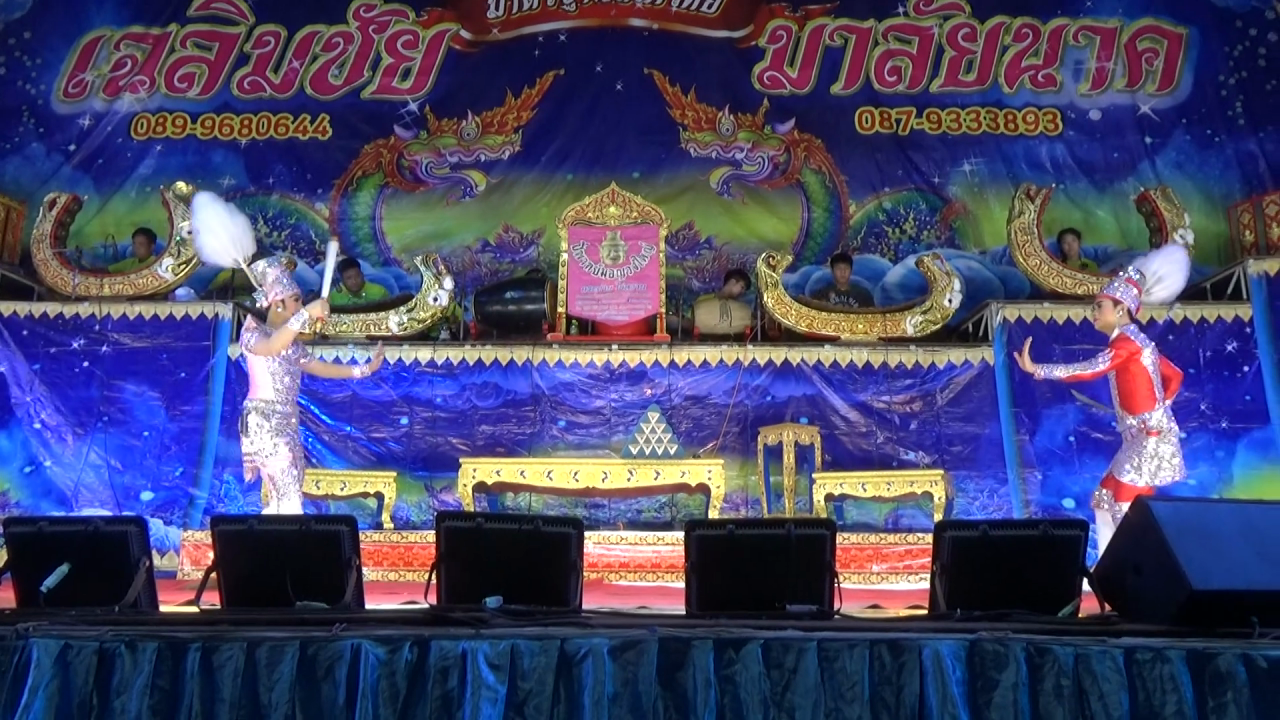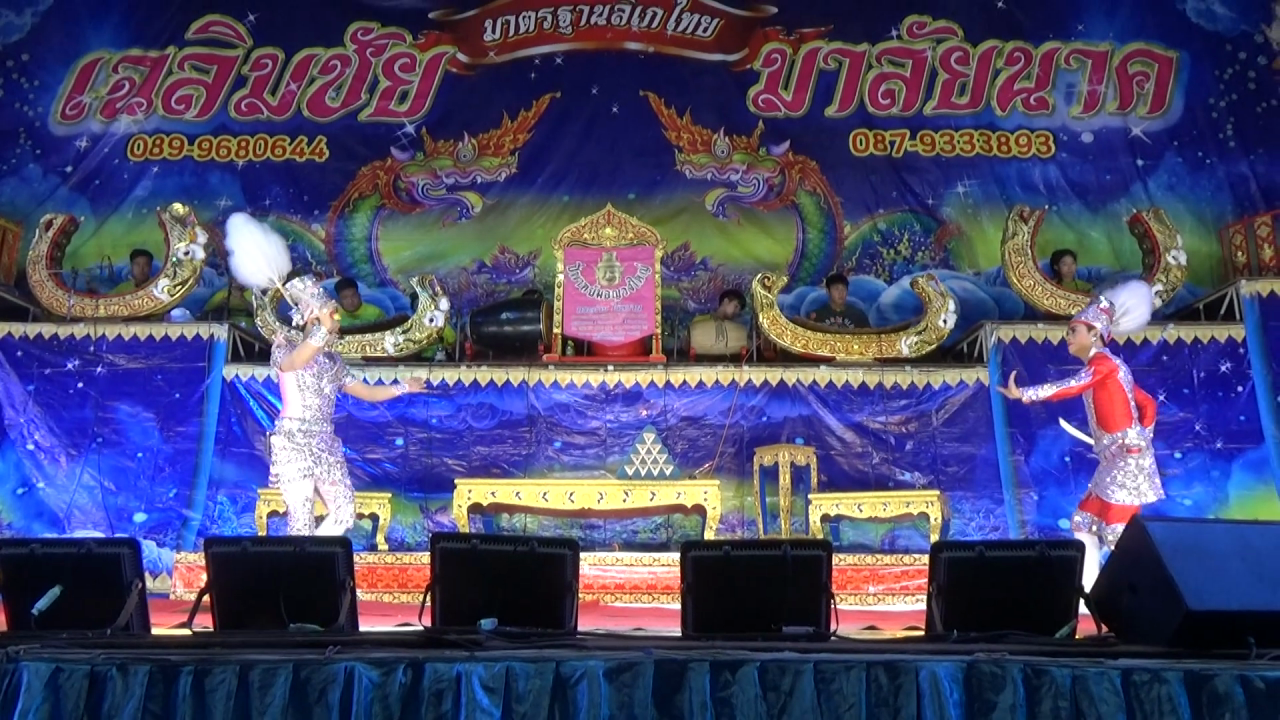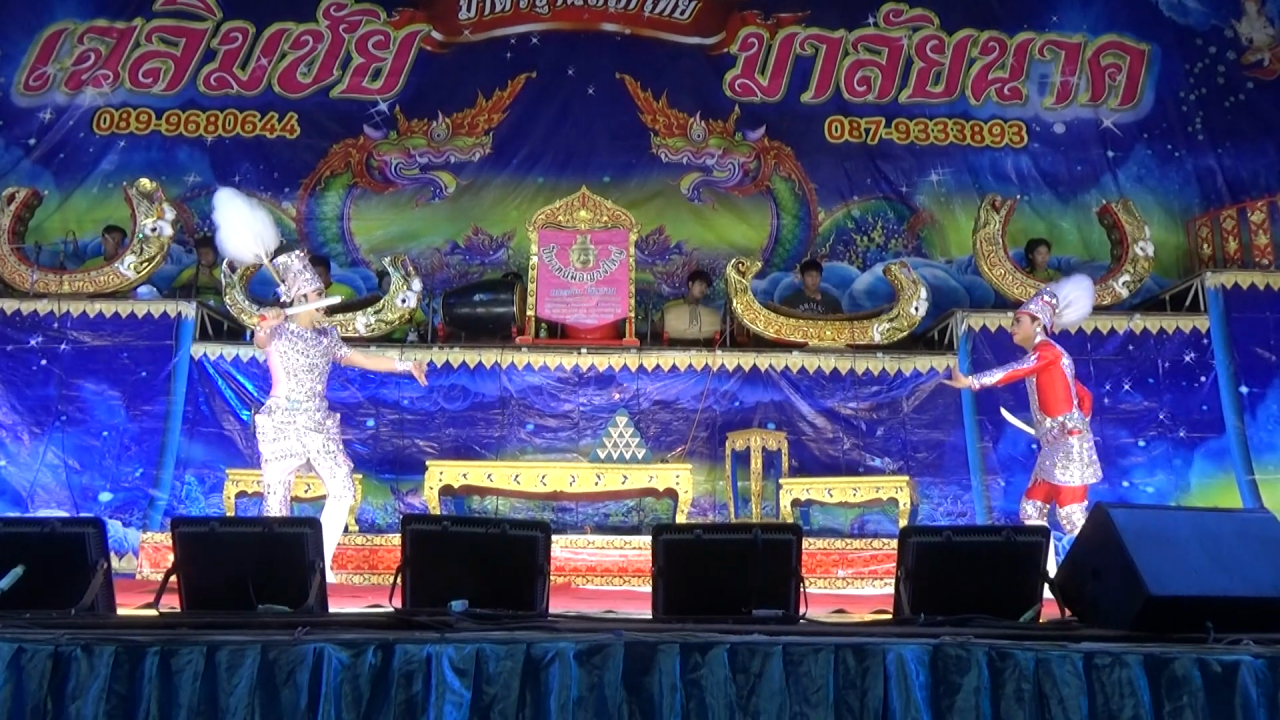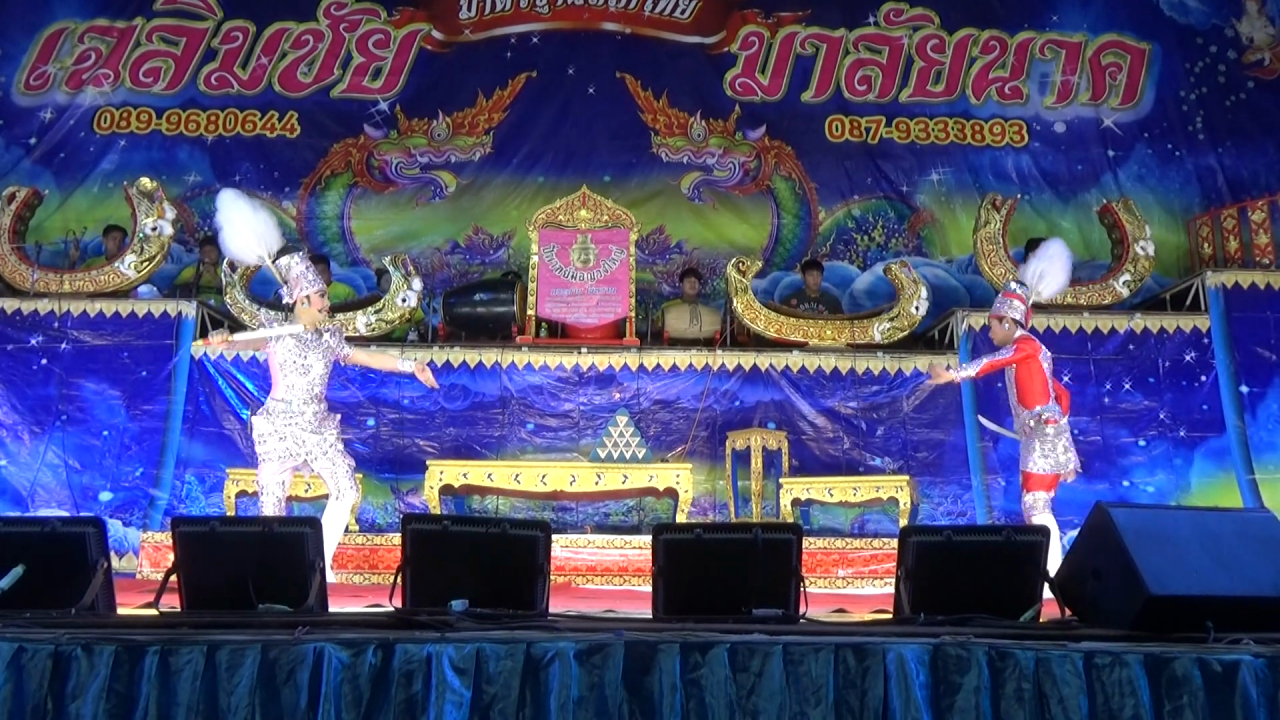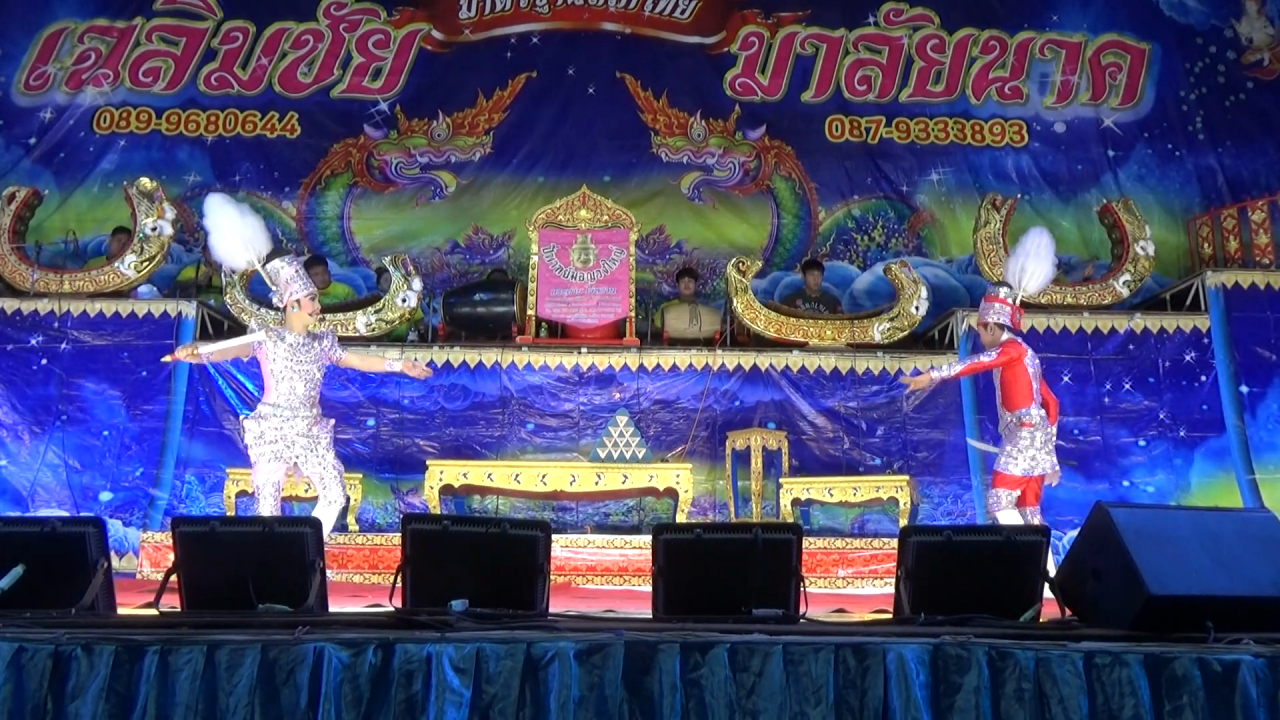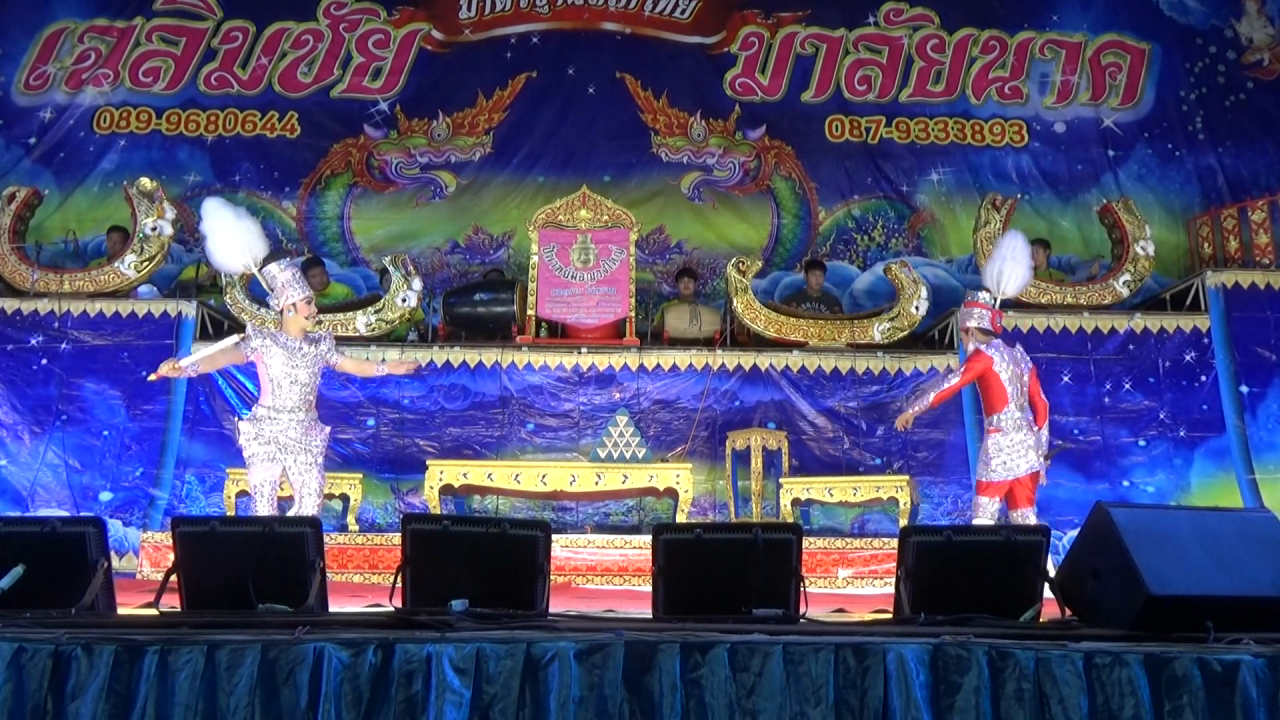
dt=0.4s
person 1, frame 1
left shoulder: (1128, 342)
right shoulder: (1136, 343)
left elbow: (1090, 369)
right elbow: (1174, 375)
left wrist: (1037, 369)
left hip: (1150, 441)
right hip: (1142, 435)
left knee: (1126, 510)
right knee: (1103, 500)
person 1, frame 2
left shoulder: (1104, 362)
right shoulder: (1105, 369)
left elbow: (1070, 386)
right elbow: (1148, 404)
left wrist: (1022, 394)
right wrist: (1142, 441)
left hip: (1127, 460)
right hip: (1114, 462)
left knee: (1117, 533)
right knee: (1083, 523)
right ankle: (1089, 592)
person 1, frame 3
left shoulder: (1049, 351)
right shoulder: (1044, 359)
left elbow: (1015, 371)
right elbow: (1085, 396)
left wrist: (972, 382)
right wrist: (1079, 428)
left hip: (1068, 445)
right hip: (1055, 447)
left knee: (1072, 517)
right knee: (1031, 510)
right ankle: (1049, 576)
person 1, frame 4
left shoulder: (1027, 345)
right shoulder: (1023, 353)
left elbow: (993, 361)
right elbow: (1062, 393)
left wrist: (953, 375)
right wrist: (1059, 427)
left hip: (1045, 436)
right hip: (1036, 439)
left knee: (1035, 504)
right knee: (1034, 508)
left ankle: (1060, 570)
right ankle: (1049, 573)
person 1, frame 5
left shoulder: (1013, 347)
right shoulder: (1021, 354)
left elbow: (975, 363)
right elbow: (1051, 403)
left wrist: (931, 376)
right wrist: (1047, 441)
left hip: (1025, 437)
right hip: (1031, 439)
left knee: (1000, 502)
right knee: (1029, 512)
right ankle: (1046, 575)
person 1, frame 6
left shoulder: (984, 355)
right shoulder: (1019, 356)
left elbow: (949, 386)
right elbow: (1040, 404)
left wrist: (912, 410)
right wrist: (1041, 446)
left hip: (1002, 441)
right hip: (1027, 443)
left knee: (984, 511)
right knee: (1024, 514)
person 2, frame 1
left shoulder: (294, 343)
right shoulder: (253, 332)
left elbow: (323, 368)
right elbow: (273, 347)
left wrist: (366, 368)
right wrist: (306, 314)
left hip: (288, 423)
right hip: (263, 423)
left knee: (287, 498)
right knee: (290, 493)
person 2, frame 2
left shoulder: (333, 361)
right shoulder: (285, 348)
left elbow: (367, 391)
right elbow: (295, 363)
left wrist: (404, 388)
right wrist: (324, 330)
left hip: (325, 444)
right hip: (293, 443)
left knee: (344, 512)
right knee: (301, 521)
person 2, frame 3
left shoulder: (326, 336)
right shoulder: (279, 331)
left elbow: (364, 360)
right elbow: (261, 340)
left wrist: (407, 366)
right wrist: (267, 325)
left hip: (319, 424)
right hip: (282, 423)
left knee: (342, 490)
right knee: (276, 498)
left ankle: (322, 562)
person 2, frame 4
left shoulder: (329, 337)
right shoulder: (277, 333)
left elbow: (369, 358)
right elbow: (252, 341)
left wrist: (410, 366)
right wrist: (228, 342)
left hip: (318, 427)
right hip: (281, 426)
left knee: (345, 489)
right knee: (272, 499)
left ankle: (321, 561)
person 2, frame 5
left shoulder: (322, 342)
right shoulder: (267, 338)
left elbow: (358, 360)
right elbow: (233, 348)
left wrist: (399, 365)
right wrist: (199, 356)
left hip: (311, 433)
right hip: (272, 431)
left knee: (335, 495)
right knee: (268, 509)
person 2, frame 6
left shoulder: (320, 345)
right shoulder: (262, 341)
left elbow: (351, 365)
right elbow: (225, 357)
left wrist: (386, 368)
right wrist: (184, 369)
left hip: (305, 436)
right hip: (266, 433)
left knee: (309, 506)
right knee: (265, 509)
